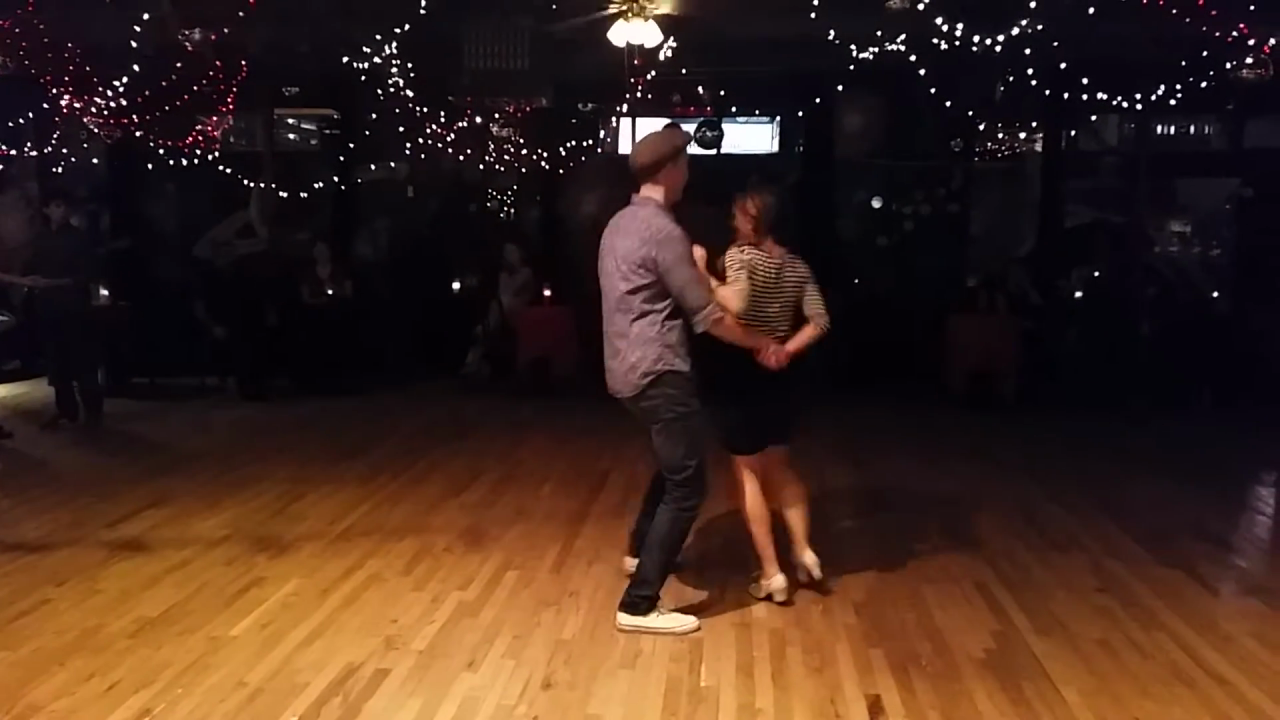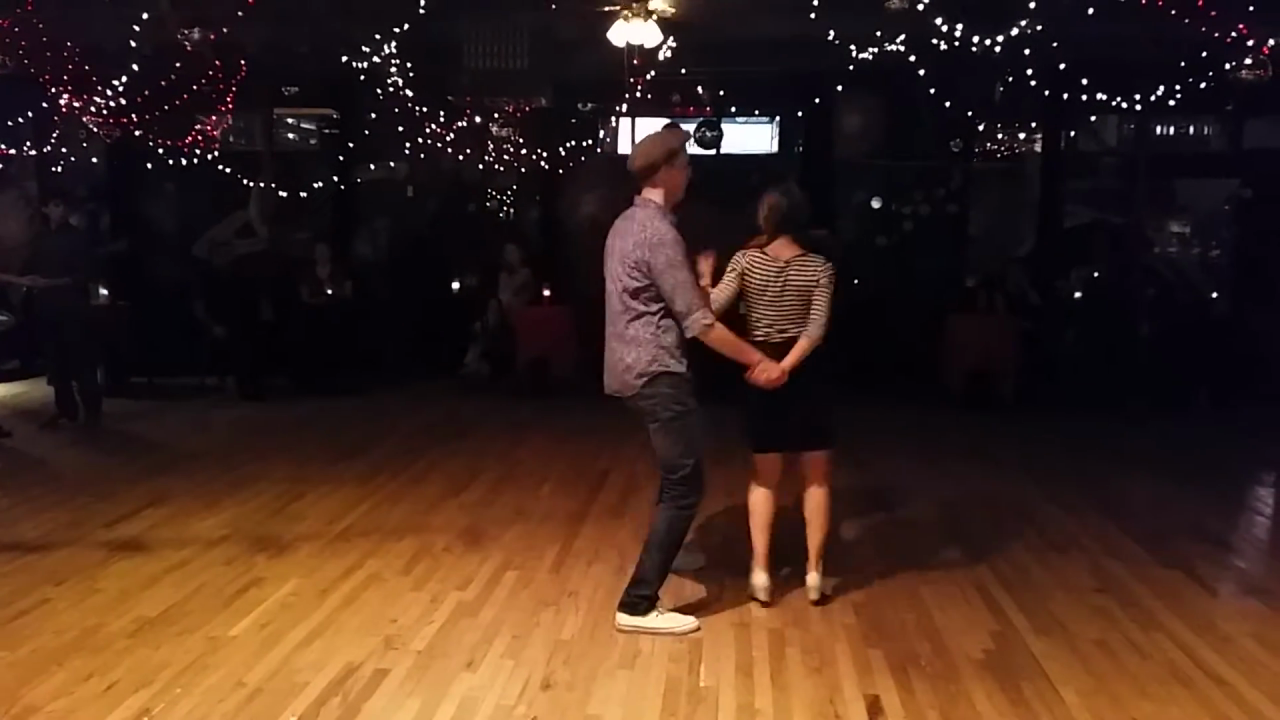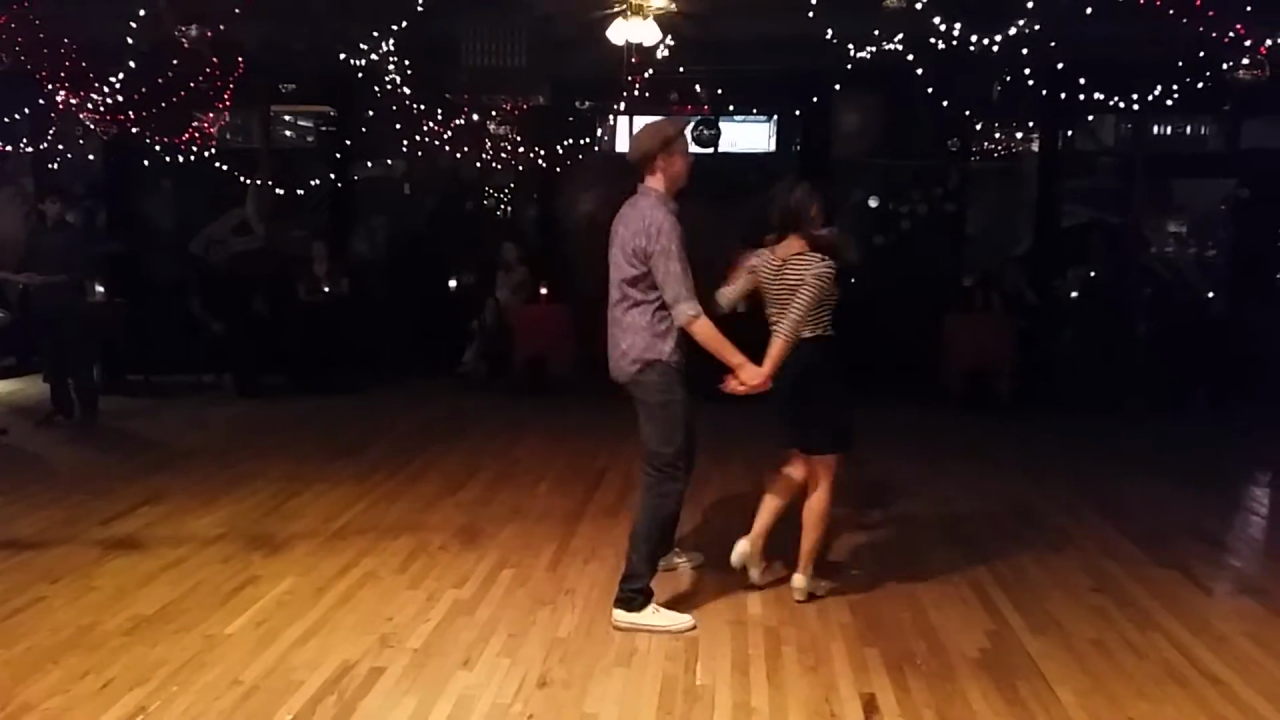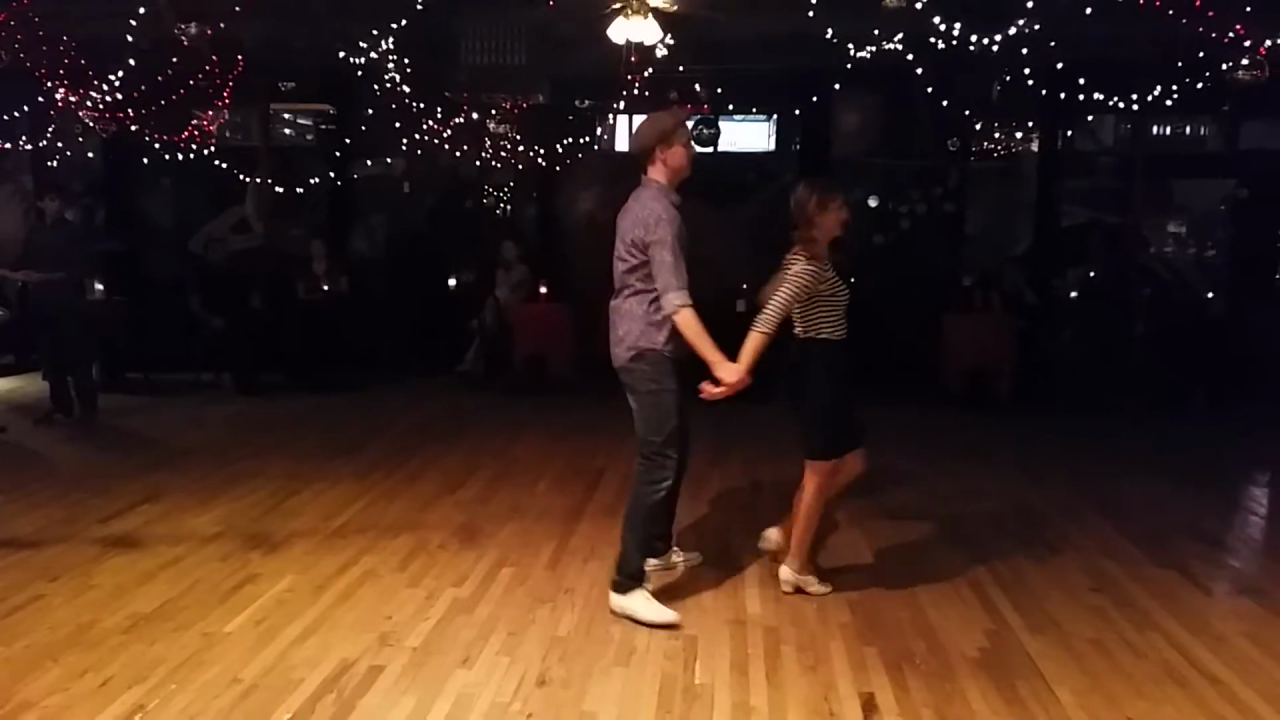
dt=0.1s
person 1, frame 1
left shoulder: (618, 224)
right shoulder: (664, 232)
right elbow: (707, 315)
right wrist: (763, 344)
left hip: (624, 369)
right hip: (657, 372)
left knee: (671, 463)
right knee: (686, 486)
left ankle: (641, 549)
right ankle: (639, 605)
person 1, frame 2
left shoulder: (627, 225)
right shoulder: (660, 236)
right elbow: (698, 322)
right wrist: (760, 363)
left hip: (631, 368)
right hip: (654, 373)
left knee: (679, 472)
right knee: (683, 484)
left ankle: (657, 551)
right ankle: (638, 605)
person 1, frame 3
left shoulder: (633, 212)
right shoulder: (660, 222)
right elbow: (685, 312)
right wrist: (741, 365)
left hip: (636, 354)
right hip: (650, 359)
left knee: (674, 457)
right knee: (667, 473)
left ankle: (660, 549)
right ankle: (633, 601)
person 1, frame 4
left shoulder: (643, 204)
right shoulder: (659, 213)
right elbow: (675, 303)
right wrist: (721, 364)
left hip: (648, 347)
right hip: (646, 351)
left knee: (673, 452)
right knee: (660, 463)
left ankle: (658, 547)
right ankle: (628, 585)
person 2, frame 1
left shoulder: (738, 256)
right shoulder: (797, 265)
left elbow: (737, 306)
right elbow: (819, 322)
left wrist: (704, 275)
right wrist: (784, 351)
left hip: (741, 369)
right hip: (773, 371)
left knee: (749, 474)
right knee: (779, 466)
left ankle: (772, 574)
right ankle: (804, 551)
person 2, frame 2
left shoulder: (745, 259)
right shoulder: (818, 266)
left elbow: (711, 307)
right elbow: (817, 328)
left wrist: (705, 276)
right wrist: (785, 366)
right hip: (800, 375)
left knee: (763, 477)
right knee: (817, 476)
left ankle: (760, 571)
right ankle: (814, 574)
person 2, frame 3
left shoulder: (762, 259)
right shoulder: (821, 265)
left elbow: (726, 301)
right elbow: (792, 324)
right wrist: (763, 373)
left hip: (786, 373)
right hip: (816, 371)
left knee: (797, 469)
right knee: (823, 479)
left ankle: (753, 543)
right ankle: (803, 574)
person 2, frame 4
left shoulder: (811, 260)
right shoulder: (808, 266)
right elbow: (766, 323)
right wrist: (739, 374)
left hip: (827, 369)
right hip: (819, 372)
left knee: (851, 464)
right knee: (821, 474)
left ankle: (782, 533)
right ankle: (794, 568)
person 3, frame 1
left shoulder: (78, 238)
right shoulder: (42, 240)
left elbow: (85, 276)
right elbow: (33, 271)
left wrist: (51, 283)
right wrist: (32, 282)
left hip: (74, 307)
right hip: (49, 308)
left knee: (82, 361)
right knee: (56, 361)
left ankle: (93, 410)
right ankle: (66, 410)
person 3, frame 2
left shoulder: (76, 237)
right shoulder: (40, 239)
left elbow: (83, 276)
right elbow: (30, 272)
left wrist: (48, 282)
right wrist: (31, 282)
left hip: (73, 306)
right hip: (47, 307)
left knee: (80, 360)
right knee: (56, 361)
left ankle: (92, 409)
right ankle: (66, 409)
person 3, frame 3
left shoulder: (72, 234)
right shoulder: (36, 236)
left elbow: (80, 273)
right elbow: (26, 269)
left wrist: (45, 280)
right wrist: (26, 278)
left hip: (69, 303)
right hip: (43, 304)
left knee: (77, 358)
right knee: (52, 358)
left ankle: (88, 407)
right ankle: (61, 407)
person 3, frame 4
left shoulder: (71, 232)
right shoulder: (34, 233)
left elbow: (78, 271)
right elbow: (25, 266)
left wrist: (43, 277)
right wrist: (21, 276)
left hip: (69, 301)
right hip: (42, 302)
left knee: (76, 355)
right knee: (51, 356)
left ankle: (87, 404)
right ankle: (61, 405)
person 4, frame 1
left shoulder: (245, 279)
right shoulder: (211, 280)
left elbow: (264, 298)
right elbow: (200, 309)
left wrist: (271, 315)
right wrist: (215, 327)
left hip: (249, 328)
right hip: (227, 333)
left knee: (265, 337)
right knee: (239, 343)
left ankle: (260, 381)
right ankle: (247, 384)
person 4, frame 2
left shoulder: (242, 278)
right shoulder: (207, 281)
left elbow: (261, 296)
right elbow: (199, 308)
left wrist: (266, 310)
right wrist: (214, 327)
left hip: (246, 327)
right hip: (224, 331)
right knee: (238, 343)
left ankle: (255, 381)
right ankle: (245, 383)
person 4, frame 3
left shoulder: (238, 275)
right shoulder: (204, 278)
left elbow: (256, 291)
left wrist: (259, 302)
right wrist: (212, 323)
left hip: (242, 322)
right hip: (221, 327)
right knee: (235, 338)
left ankle: (251, 378)
right ankle: (243, 380)
person 4, frame 4
left shoulder: (237, 273)
right shoulder: (203, 274)
left elbow: (255, 287)
right elbow: (194, 303)
left wrist: (257, 298)
right wrist: (212, 320)
left hip: (240, 320)
right hip: (218, 325)
left ankle: (250, 375)
right ankle: (239, 376)
